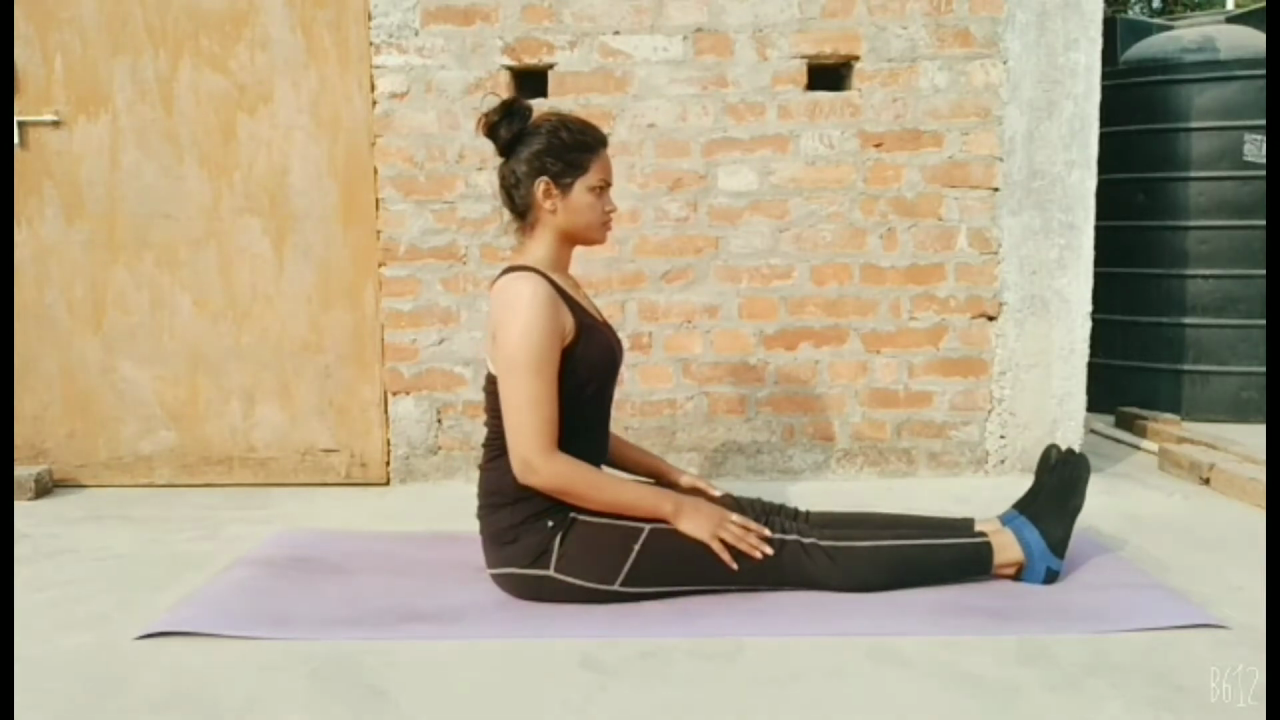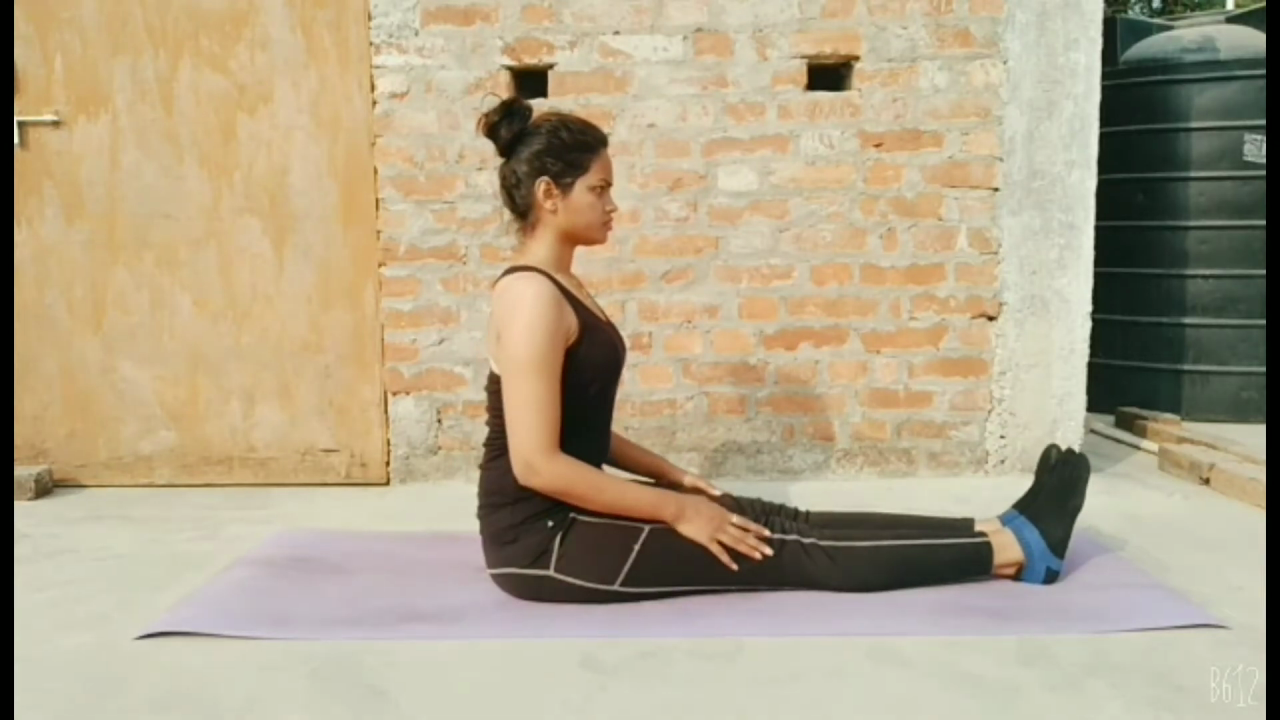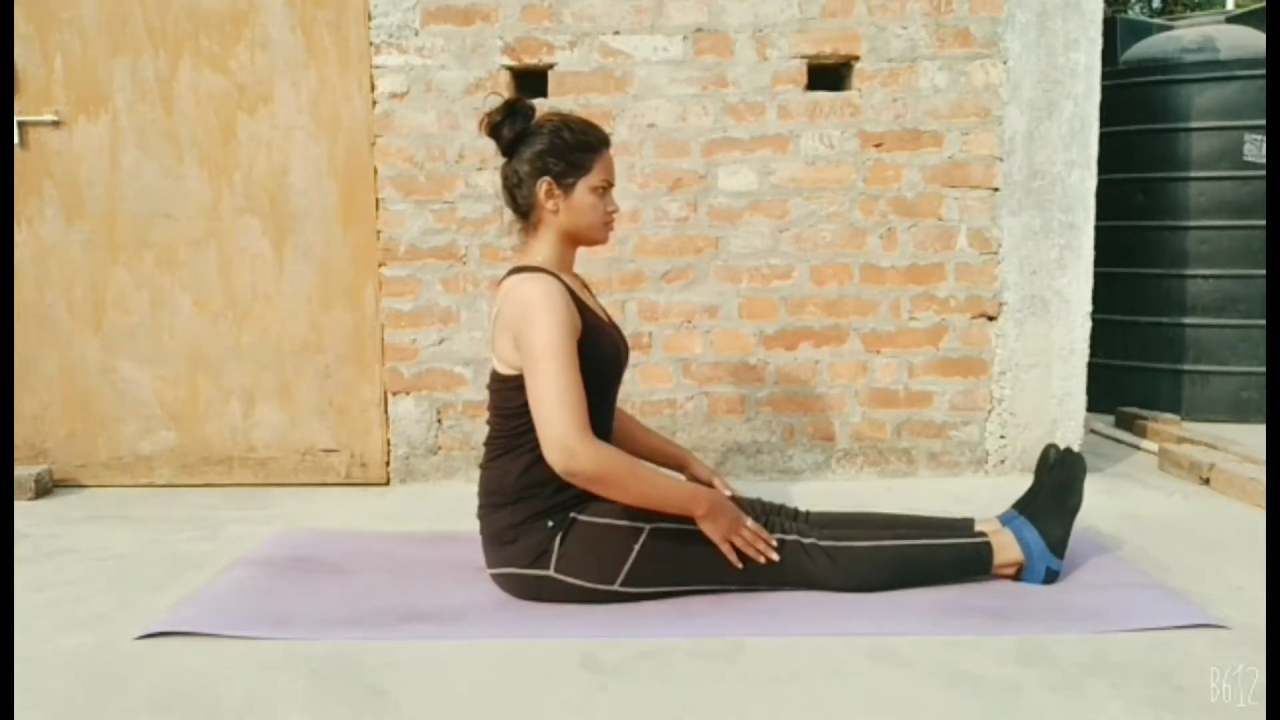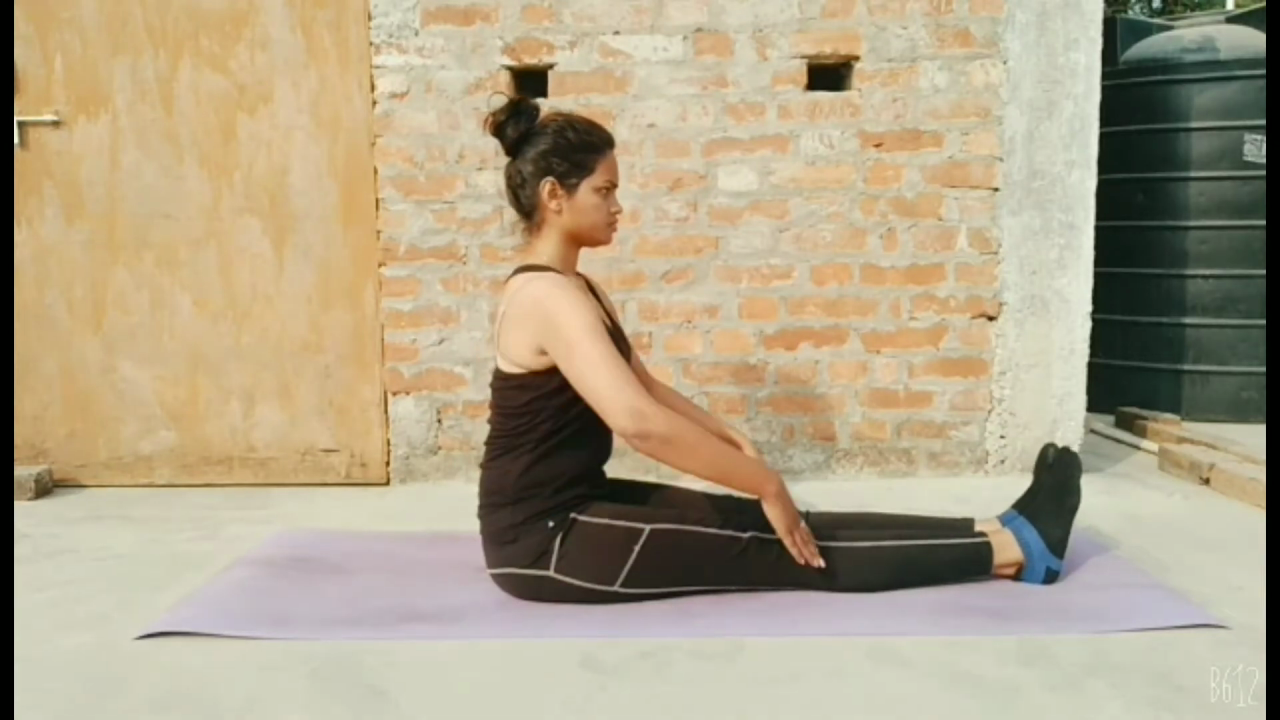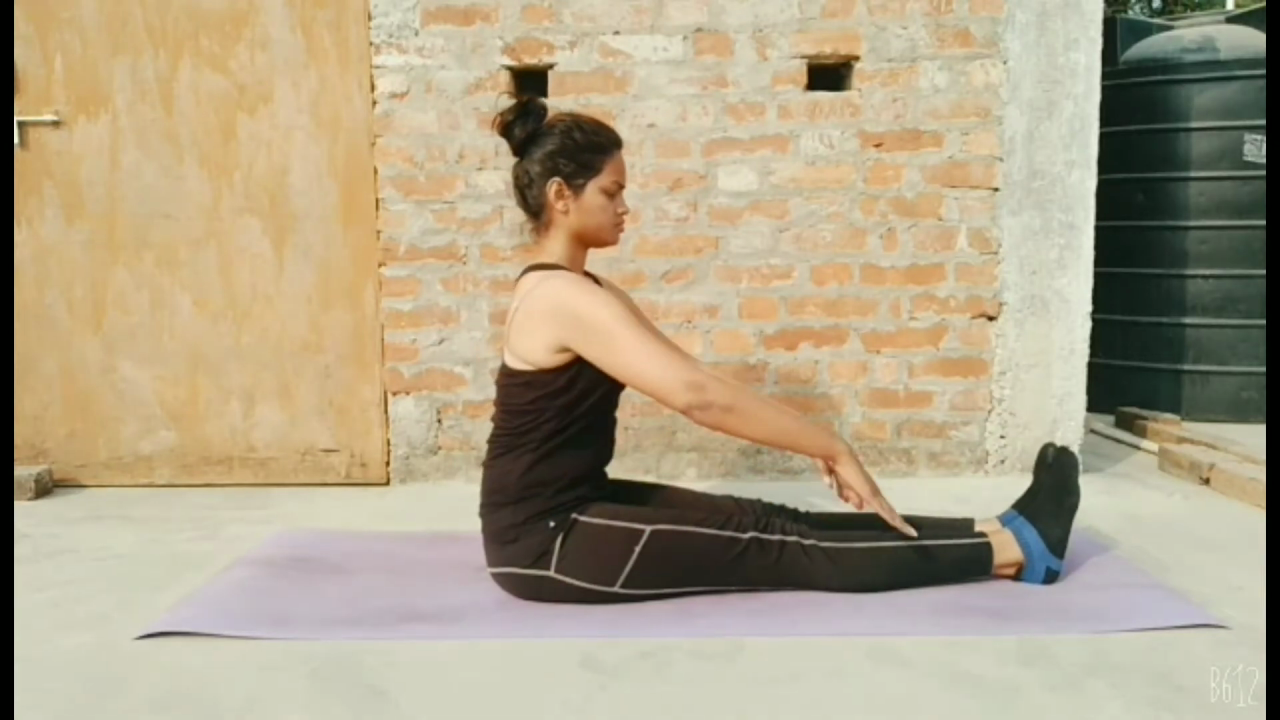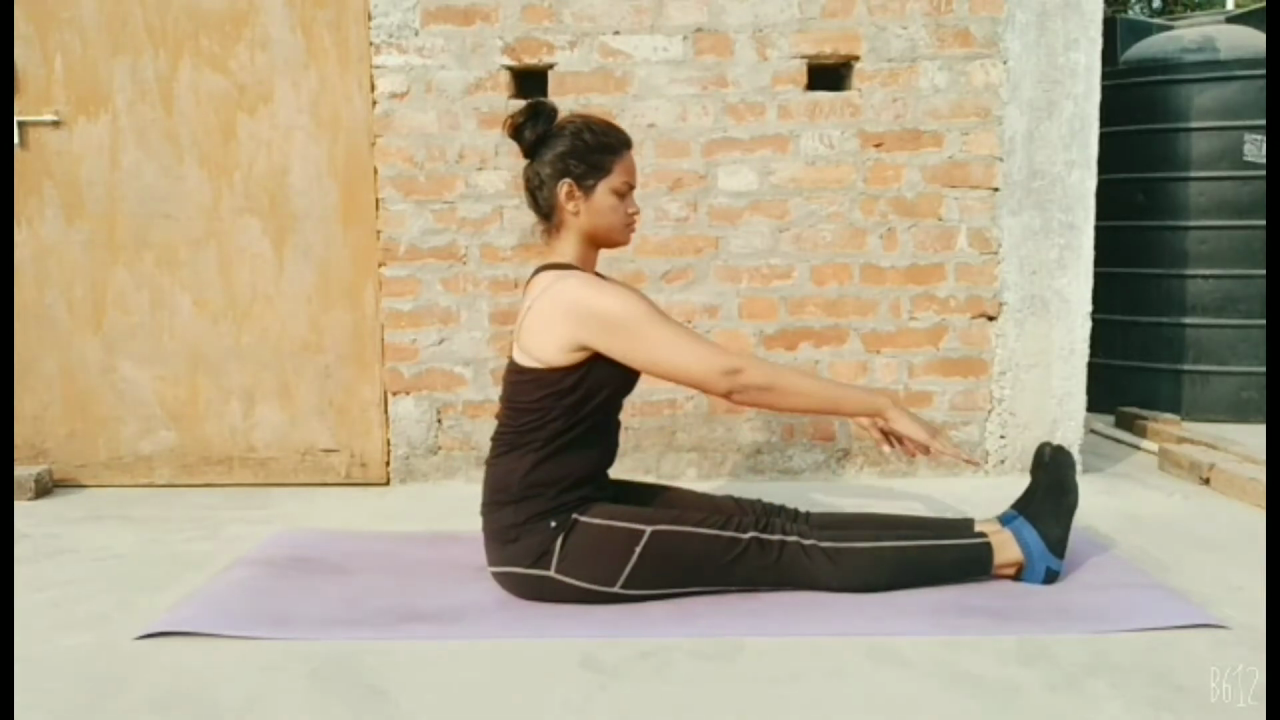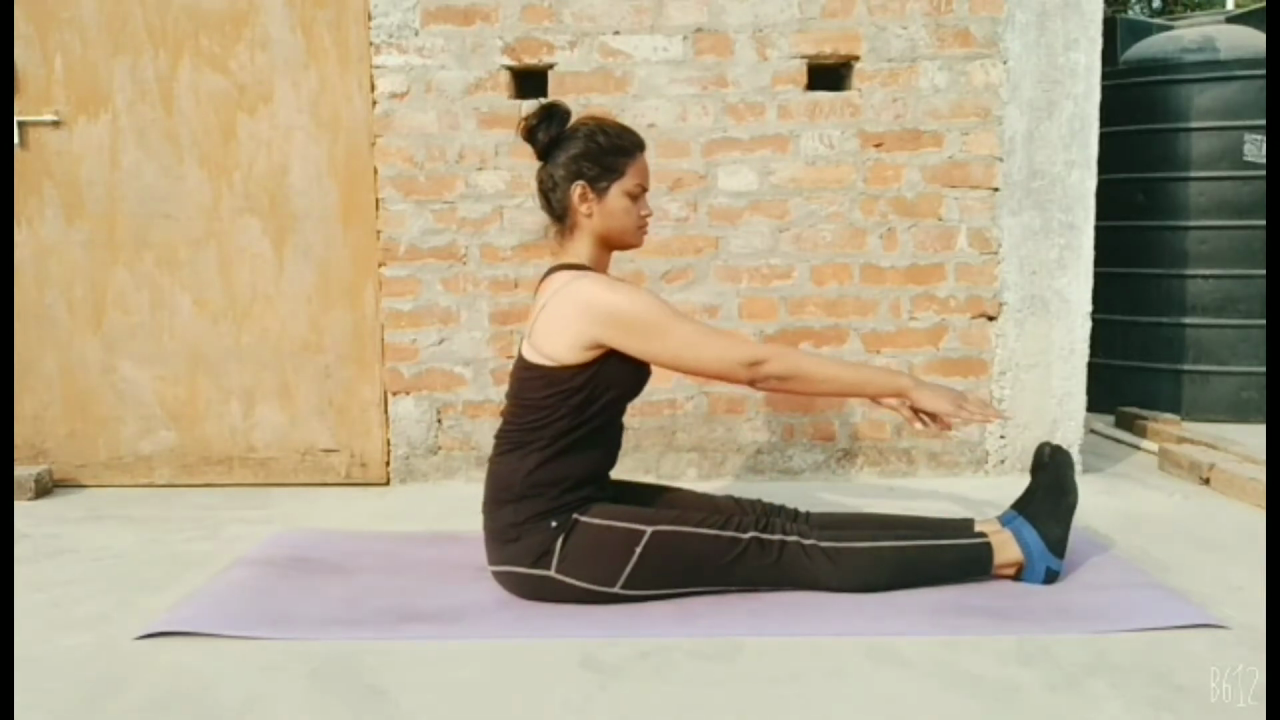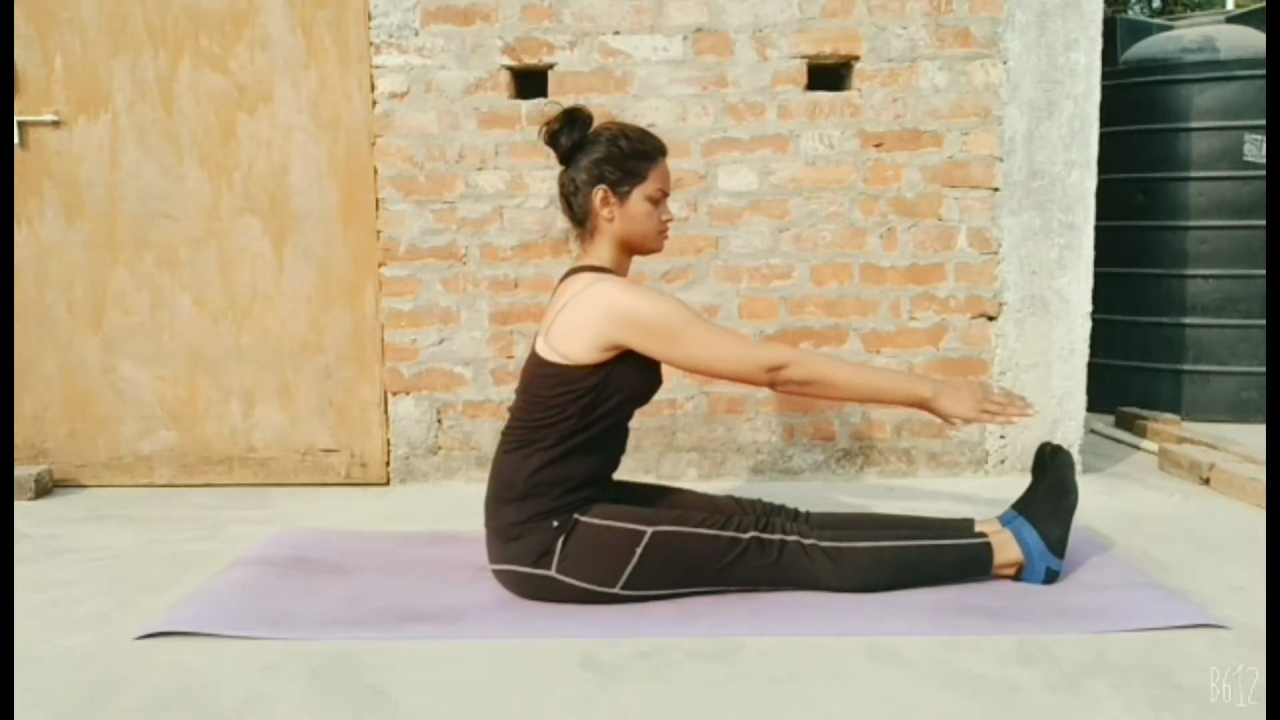
dt=0.2s
person 1, frame 1
left shoulder: (556, 287)
right shoulder: (528, 298)
right elbow: (536, 462)
left wrist: (669, 476)
right wrist: (675, 510)
left hip: (568, 517)
right hip: (541, 539)
left knee: (775, 523)
right knee: (774, 542)
left ankle: (1000, 535)
right ankle: (1013, 549)
person 1, frame 2
left shoulder: (558, 286)
right shoulder: (531, 298)
right elbow: (538, 463)
left wrist: (671, 476)
right wrist: (677, 512)
left hip: (569, 519)
right hip: (541, 542)
left knee: (776, 524)
right knee: (778, 544)
left ankle: (1001, 535)
right ankle: (1012, 549)
person 1, frame 3
left shoulder: (562, 287)
right shoulder: (538, 297)
right elbow: (572, 451)
left wrist: (688, 466)
right wrist: (701, 505)
left hip: (570, 514)
right hip: (543, 541)
left knee: (774, 524)
right knee: (773, 543)
left ankle: (1000, 535)
right ankle: (1013, 549)
person 1, frame 4
left shoulder: (569, 287)
right shoulder: (547, 297)
left elbow: (645, 388)
right elbow: (638, 419)
left wrist: (733, 442)
right wrist: (765, 485)
left hip: (574, 510)
right hip: (542, 541)
left knee: (771, 525)
right knee: (766, 540)
left ankle: (998, 536)
right ankle: (1012, 550)
person 1, frame 5
left shoulder: (578, 288)
right shoulder: (562, 297)
left elbow: (689, 371)
right elbow: (696, 393)
left wrist: (816, 441)
right wrist: (832, 447)
left hip: (574, 510)
right hip: (542, 541)
left knee: (767, 525)
right knee: (771, 544)
left ankle: (995, 536)
right ankle: (1011, 550)
person 1, frame 6
left shoulder: (577, 288)
right shoulder: (579, 298)
left elbow: (715, 366)
right elbow: (731, 375)
left wrist: (860, 404)
right wrist: (879, 404)
left hip: (574, 509)
right hip: (543, 541)
left knee: (769, 523)
right knee: (769, 544)
left ankle: (995, 536)
right ankle: (1012, 549)
person 1, frame 7
left shoulder: (583, 288)
right shoulder: (593, 299)
left elbow: (738, 359)
right elbow: (754, 364)
left wrist: (876, 389)
right wrist: (904, 384)
left hip: (573, 510)
right hip: (544, 542)
left knee: (769, 523)
right knee: (771, 544)
left ankle: (996, 535)
right ankle: (1011, 549)
person 1, frame 8
left shoulder: (599, 290)
right shoulder: (613, 302)
left elbow: (762, 362)
right elbow: (775, 367)
right wrist: (927, 391)
left hip: (574, 510)
right hip: (545, 541)
left knee: (769, 522)
right knee: (771, 544)
left ankle: (994, 535)
right ankle: (1011, 549)
